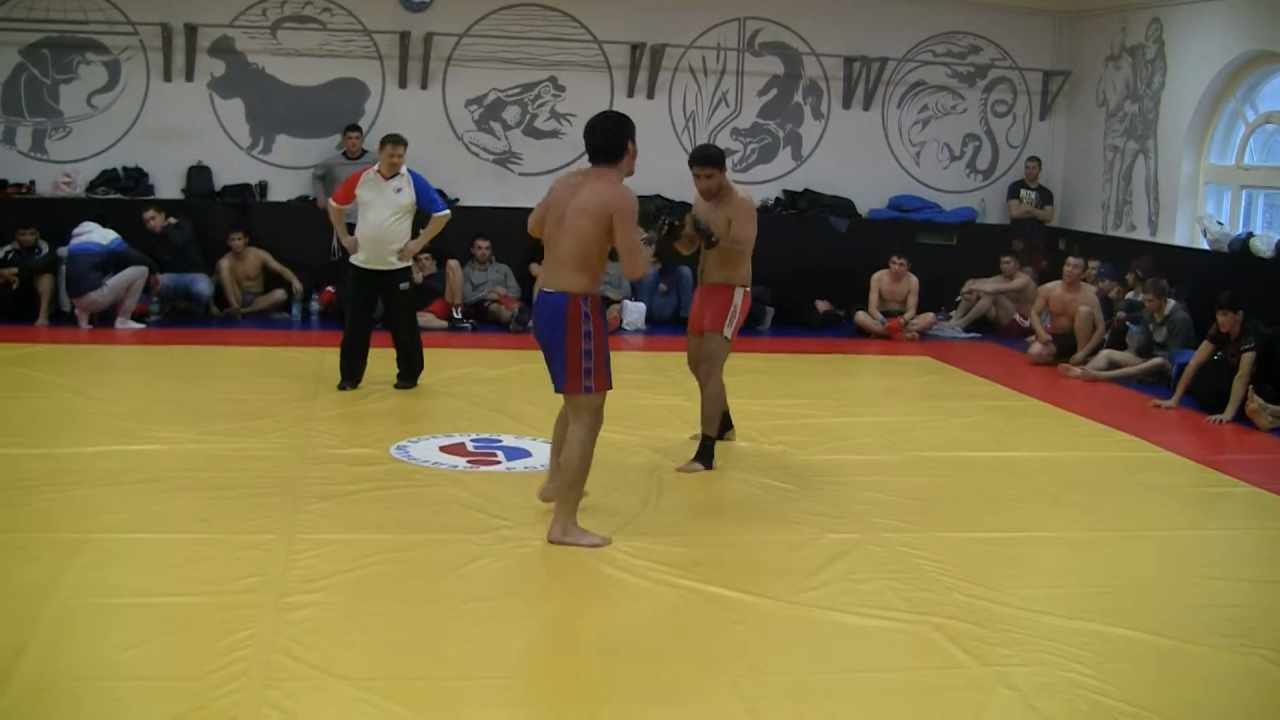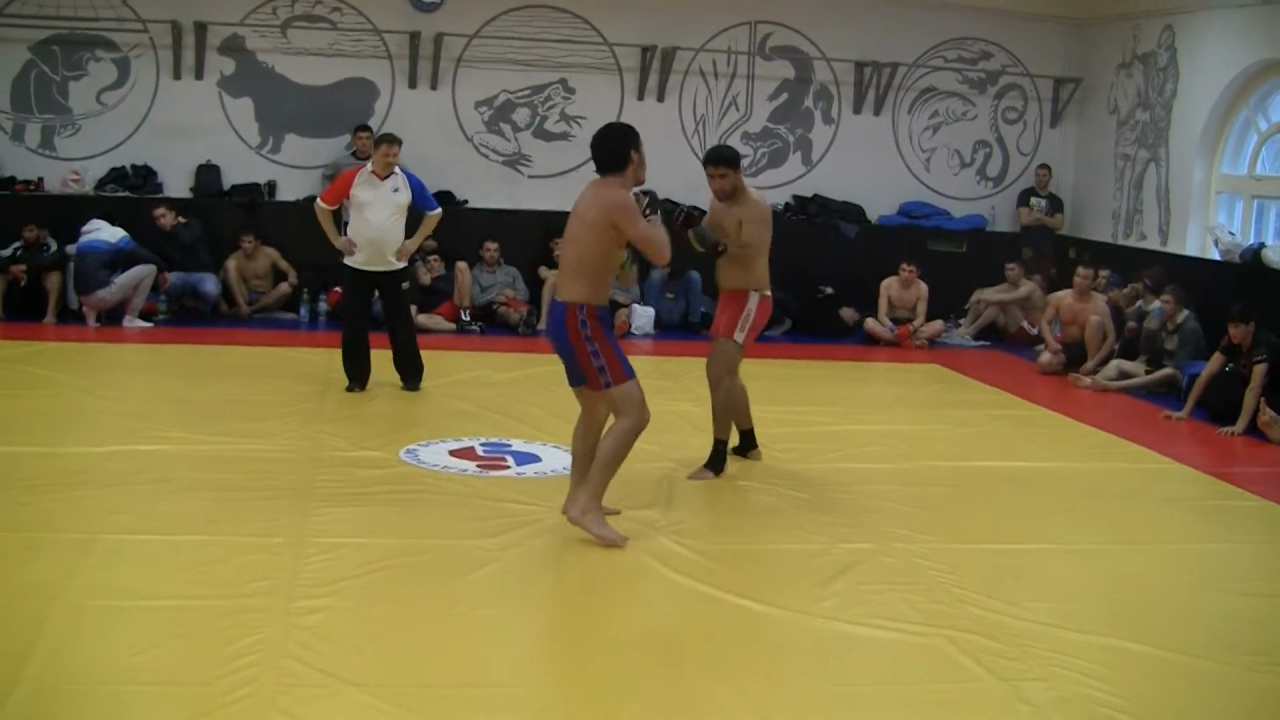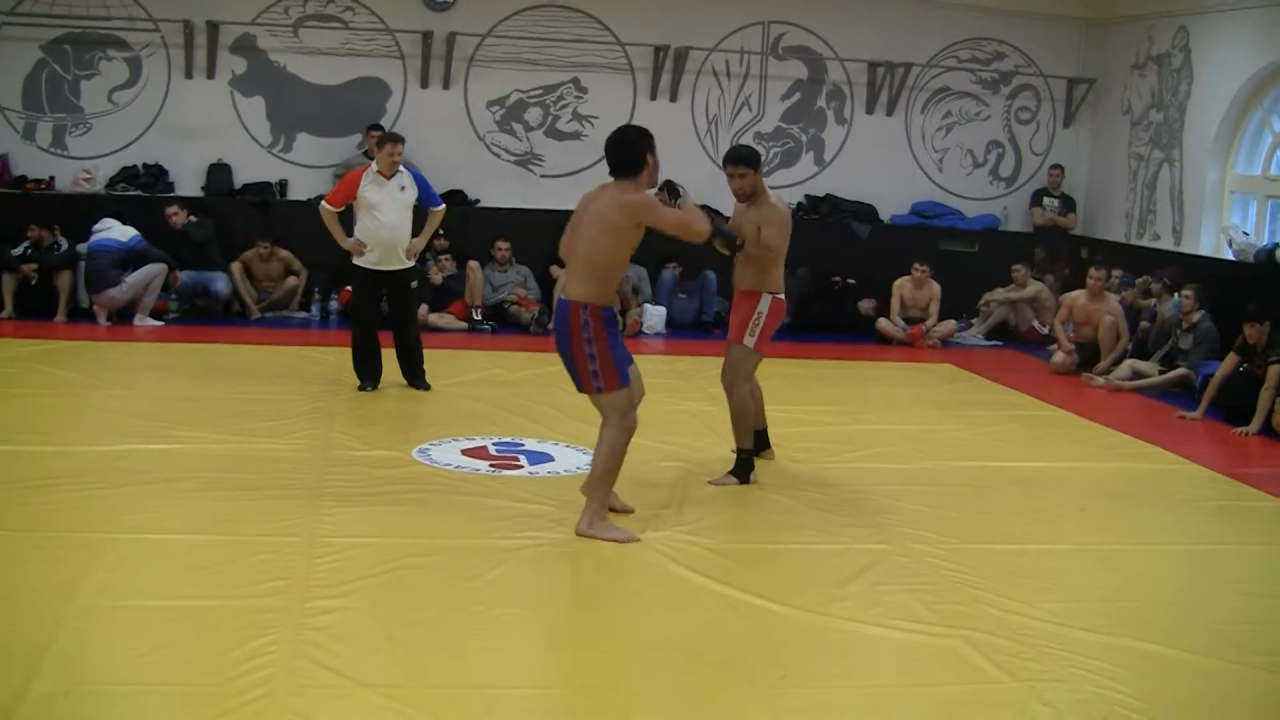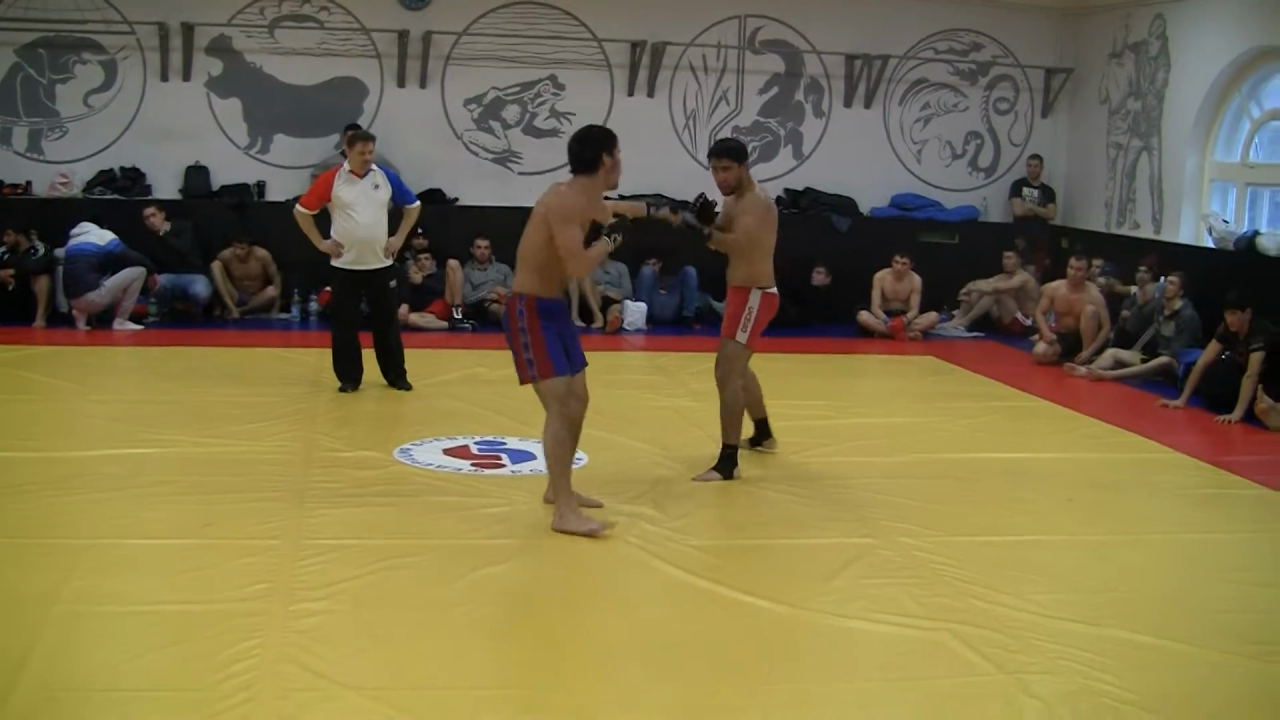
dt=0.3s
person 1, frame 1
left shoulder: (566, 182)
right shoulder: (620, 195)
left elbow: (535, 226)
right elbow: (634, 269)
right wrist: (643, 242)
left hip: (548, 303)
right hip: (576, 310)
left knee: (577, 403)
right knee: (588, 419)
left ankle: (556, 482)
right ankle: (564, 524)
person 1, frame 2
left shoulder: (596, 191)
right shoulder: (617, 199)
right elbow: (661, 255)
right wrist: (654, 219)
left hip: (570, 313)
right hip: (580, 319)
left knee: (595, 409)
right knee: (634, 413)
left ankle: (579, 496)
right ankle: (586, 506)
person 1, frame 3
left shoulder: (597, 196)
right shoulder: (636, 202)
left elbow: (565, 251)
right elbow: (698, 228)
right wrist: (681, 199)
left hip: (585, 311)
right hip: (583, 320)
left knee: (630, 396)
right knee: (619, 416)
left ankle: (597, 484)
right ankle: (594, 518)
person 1, frame 4
left shoulder: (585, 196)
right shoulder: (566, 201)
left elbow: (609, 210)
right elbow: (577, 268)
left wrist: (653, 212)
right wrist: (608, 240)
left hip: (553, 307)
right hip: (529, 311)
left knee: (577, 399)
right knee: (560, 405)
left ankle: (558, 488)
right ankle: (566, 513)
person 2, frame 1
left shoulder: (741, 204)
right shoulder: (701, 201)
left elbow: (741, 255)
right elbow: (688, 248)
left wrist: (712, 238)
right wrist: (675, 234)
left hip: (731, 294)
right hip: (705, 290)
left knee: (710, 369)
right knee: (697, 363)
left ankle: (706, 453)
right ankle: (723, 424)
person 2, frame 2
left shoulder: (755, 207)
right shoulder: (719, 203)
left elbow: (750, 256)
right elbow: (703, 242)
left wrist: (718, 248)
right wrist: (691, 225)
left hip: (750, 299)
right hip: (730, 297)
left knee: (718, 372)
right knee: (725, 373)
left ankle: (717, 458)
right ankle: (748, 443)
person 2, frame 3
left shoulder: (774, 210)
right shoulder: (742, 205)
left elbow: (771, 259)
right elbow: (727, 246)
left wrist: (738, 245)
left hip: (763, 302)
right hip: (746, 298)
left knee: (733, 378)
right knee: (744, 375)
left ankle: (744, 467)
right ankle: (760, 443)
person 2, frame 4
left shoulder: (758, 202)
right shoulder: (733, 199)
left elbow: (738, 244)
right elbow: (718, 235)
left wrist: (702, 228)
right wrist: (707, 219)
left hip: (755, 296)
right hip: (743, 293)
left knee: (727, 373)
right knee: (738, 368)
left ankle: (728, 462)
right ankle: (763, 434)
person 3, frame 1
left shoulder: (414, 182)
right shoulder: (360, 178)
left elbow: (442, 213)
right elbow: (335, 205)
left wrist: (419, 243)
right wrist: (344, 237)
left hip: (398, 266)
right hip: (361, 264)
left knee: (403, 323)
right knee: (356, 322)
left ankle: (409, 375)
right ankle: (350, 376)
person 3, frame 2
left shoulder: (408, 181)
right shoulder: (352, 178)
left elbow: (434, 212)
right elbow: (322, 205)
left wrist: (415, 242)
right wrist: (336, 239)
left hip: (394, 266)
right hip: (357, 265)
left knee: (401, 323)
right knee: (354, 324)
left ankle: (411, 376)
right ankle: (357, 377)
person 3, frame 3
left shoulder: (413, 179)
right shoulder: (358, 178)
left elbow: (438, 208)
right elbow: (327, 208)
left wrist: (423, 239)
right wrist: (343, 240)
left hip: (403, 265)
right hip: (367, 265)
left knee: (406, 322)
right knee: (365, 323)
left ankle: (415, 375)
right ankle: (368, 377)
person 3, frame 4
left shoulder: (386, 177)
right shoulder: (331, 180)
left elbow: (413, 205)
right elbow: (301, 210)
left wrist: (400, 237)
right wrist: (320, 242)
left hip: (381, 264)
right hip: (345, 265)
left knee: (386, 322)
right knee: (344, 324)
left ankle: (396, 376)
right ankle: (349, 378)
